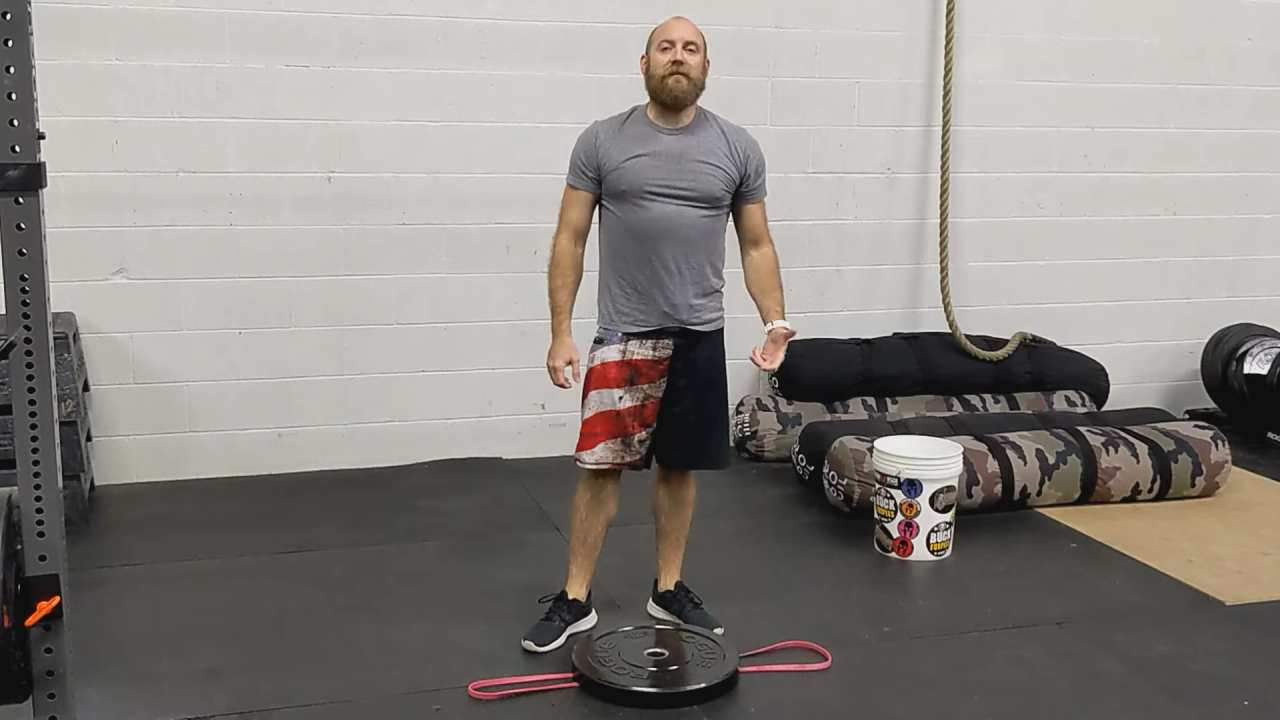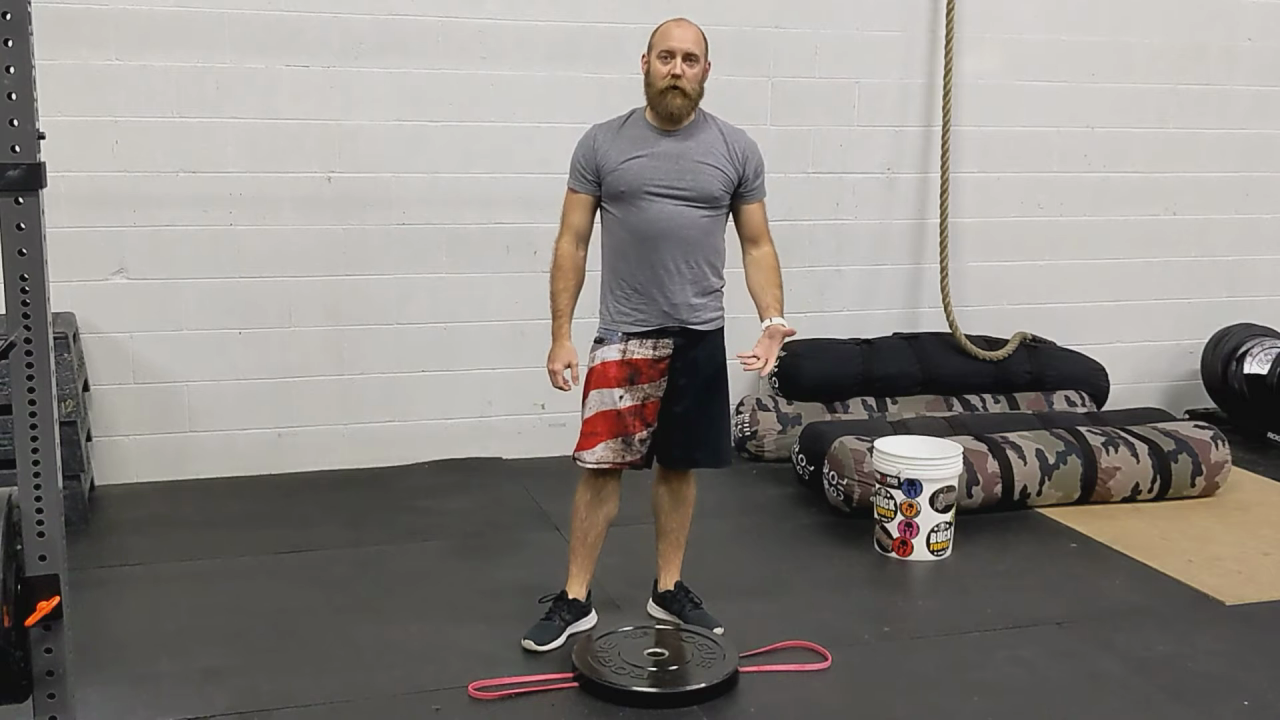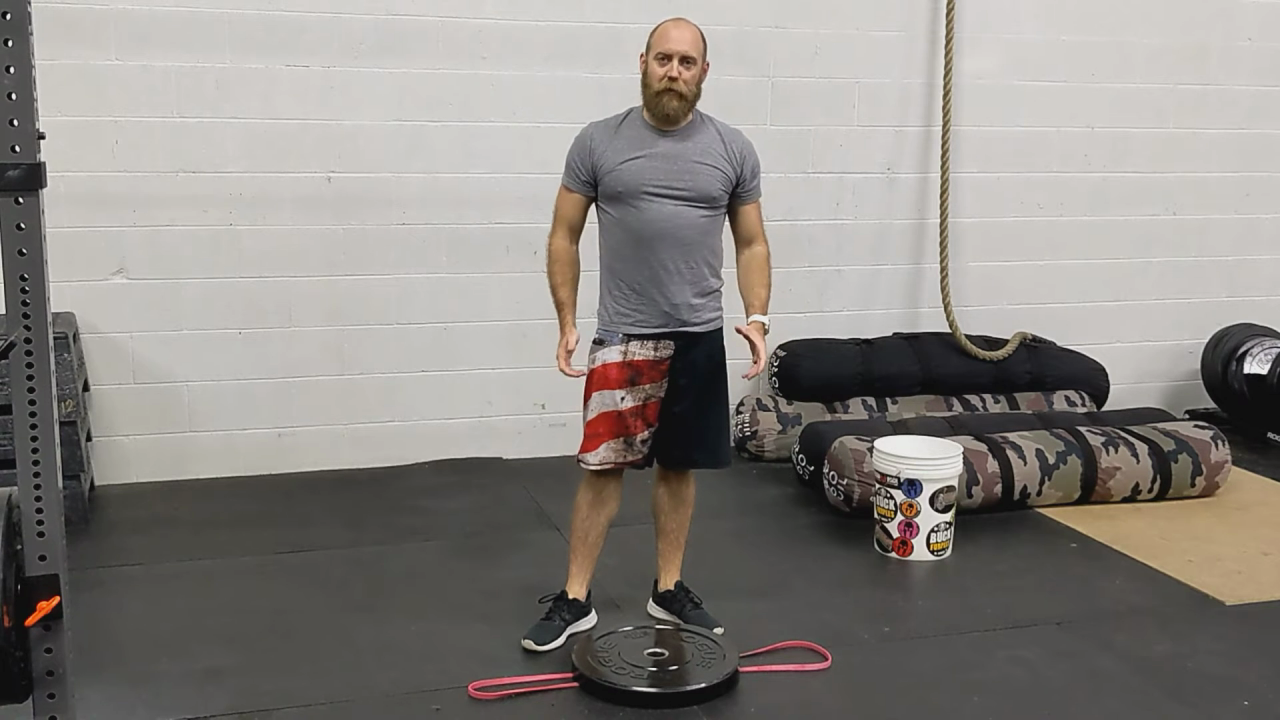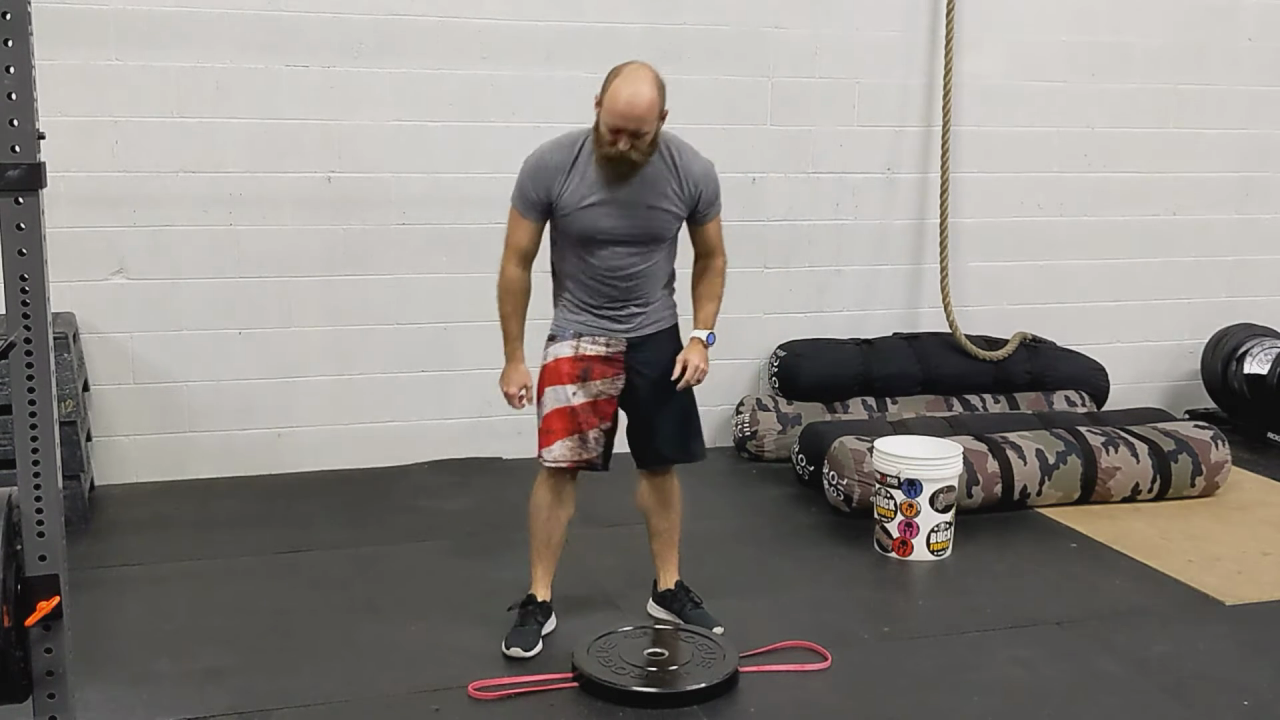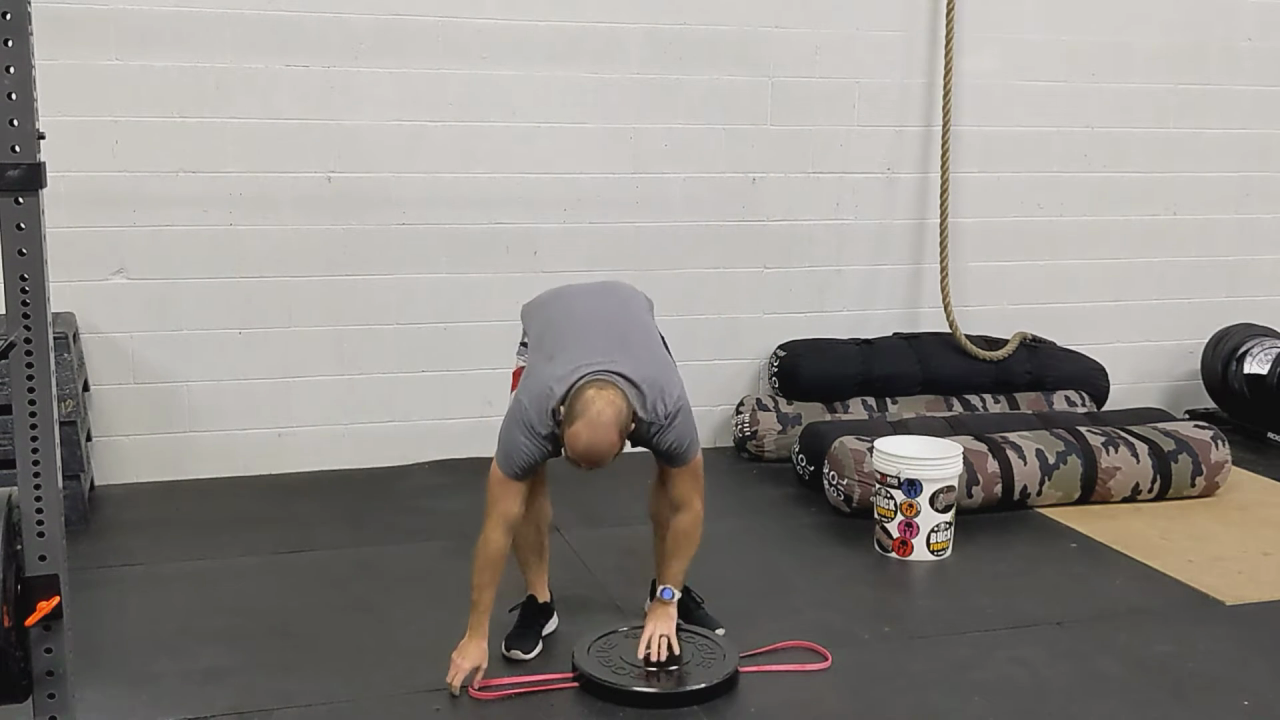
dt=1s
person 1, frame 1
left shoulder: (737, 147)
right shoulder: (601, 141)
left elbow: (756, 245)
right elbow: (569, 240)
left wrist: (776, 321)
right wrist: (560, 332)
left hip: (699, 337)
right hip: (624, 337)
left knee: (679, 467)
right knee: (600, 466)
left ankle: (668, 589)
right ankle: (575, 600)
person 1, frame 2
left shoulder: (736, 149)
right shoulder: (601, 144)
left elbow: (756, 244)
right elbow: (571, 243)
left wrist: (772, 320)
right wrist: (560, 334)
left hip: (700, 337)
right hip: (624, 337)
left knee: (679, 466)
right knee: (601, 466)
left ankle: (668, 588)
right ankle: (575, 599)
person 1, frame 3
left shoulder: (733, 149)
right shoulder: (598, 142)
left elbow: (751, 244)
right elbow: (564, 237)
left wrist: (757, 317)
right wrist: (566, 323)
left hip: (700, 337)
right hip: (623, 338)
left knee: (679, 466)
right knee: (603, 466)
left ankle: (669, 589)
right ankle: (574, 599)
person 1, frame 4
left shoulder: (693, 171)
right shoulder: (550, 166)
left elbow: (711, 258)
right elbow: (516, 265)
left wrist: (701, 336)
right wrist: (513, 358)
left hip: (656, 335)
right hip: (579, 335)
left knee: (660, 464)
right knee: (559, 465)
left ankle: (668, 588)
right ankle: (538, 600)
person 1, frame 5
left shoulder: (667, 409)
right shoulder: (533, 413)
left elbow: (687, 508)
right elbow: (499, 526)
left wrist: (665, 601)
right wrist: (475, 634)
left knee: (676, 471)
right knee: (526, 475)
left ankle: (672, 592)
right ankle: (538, 603)
